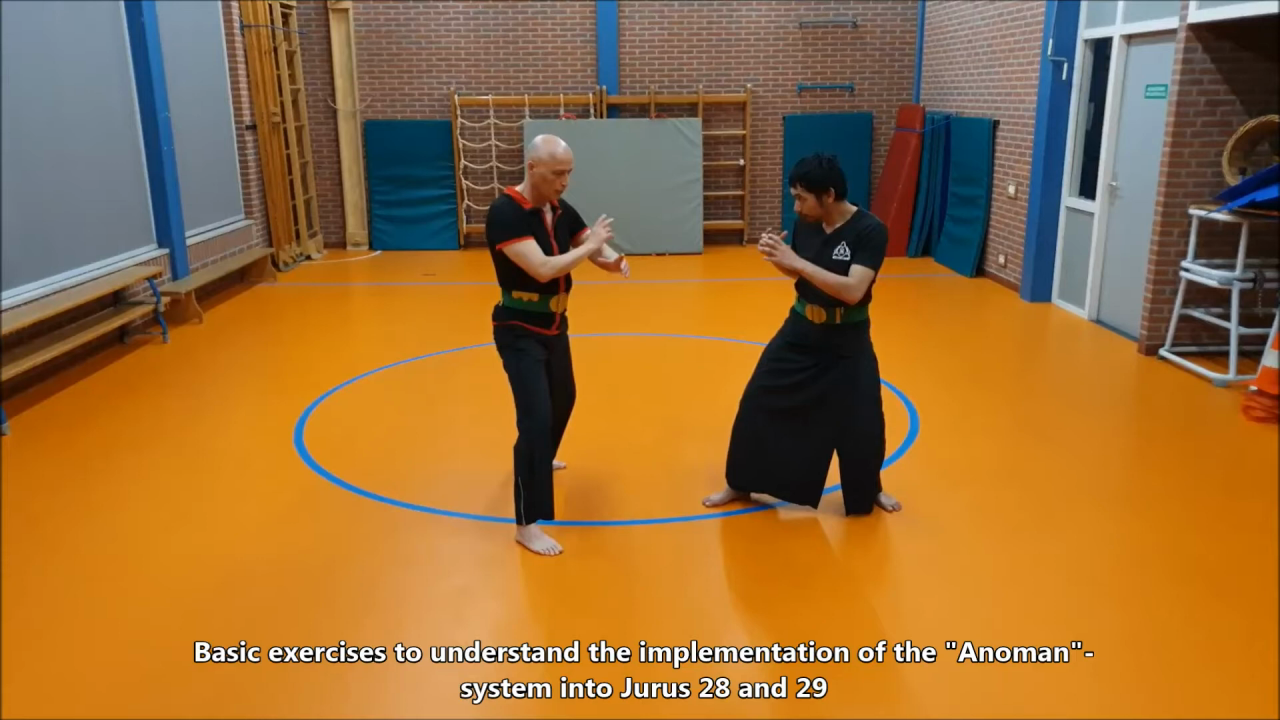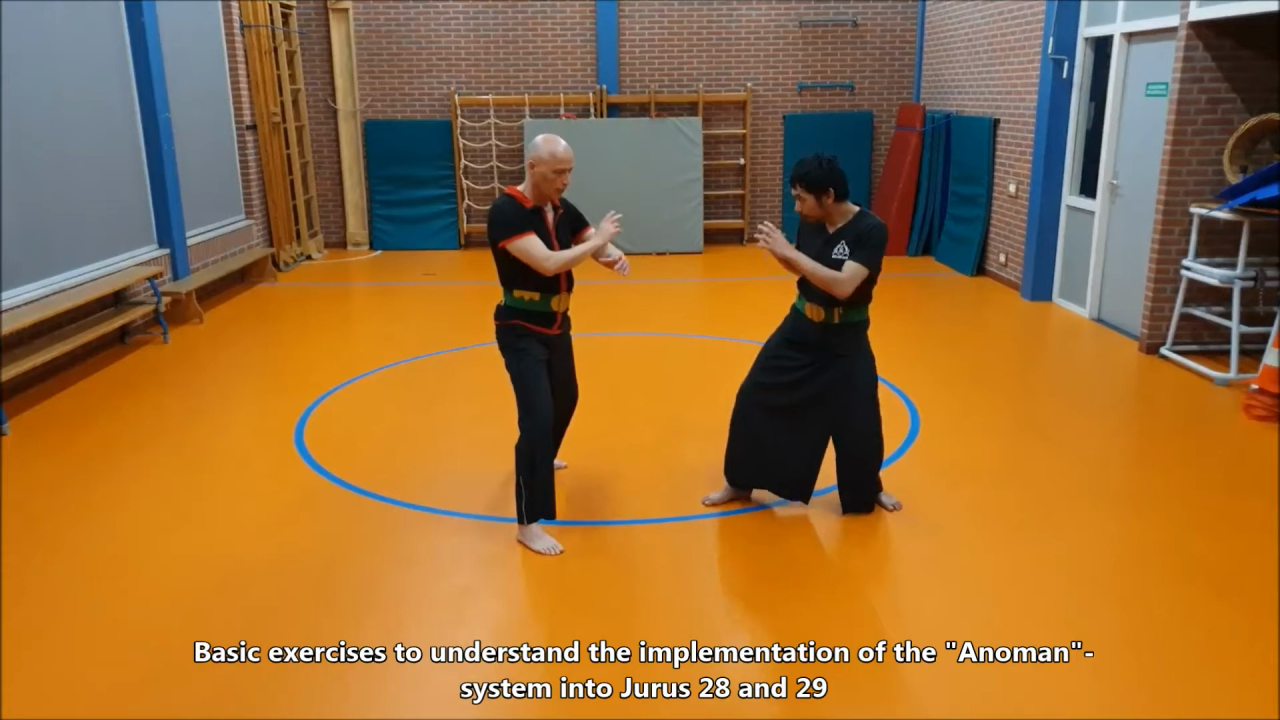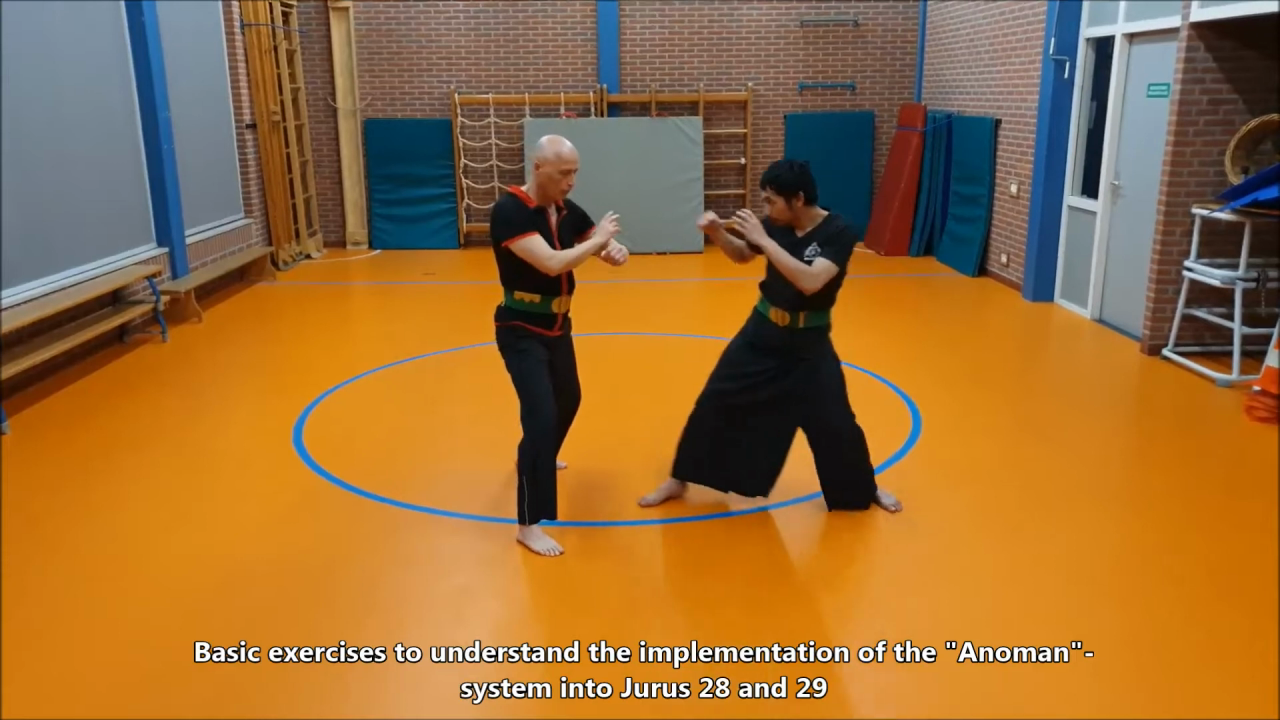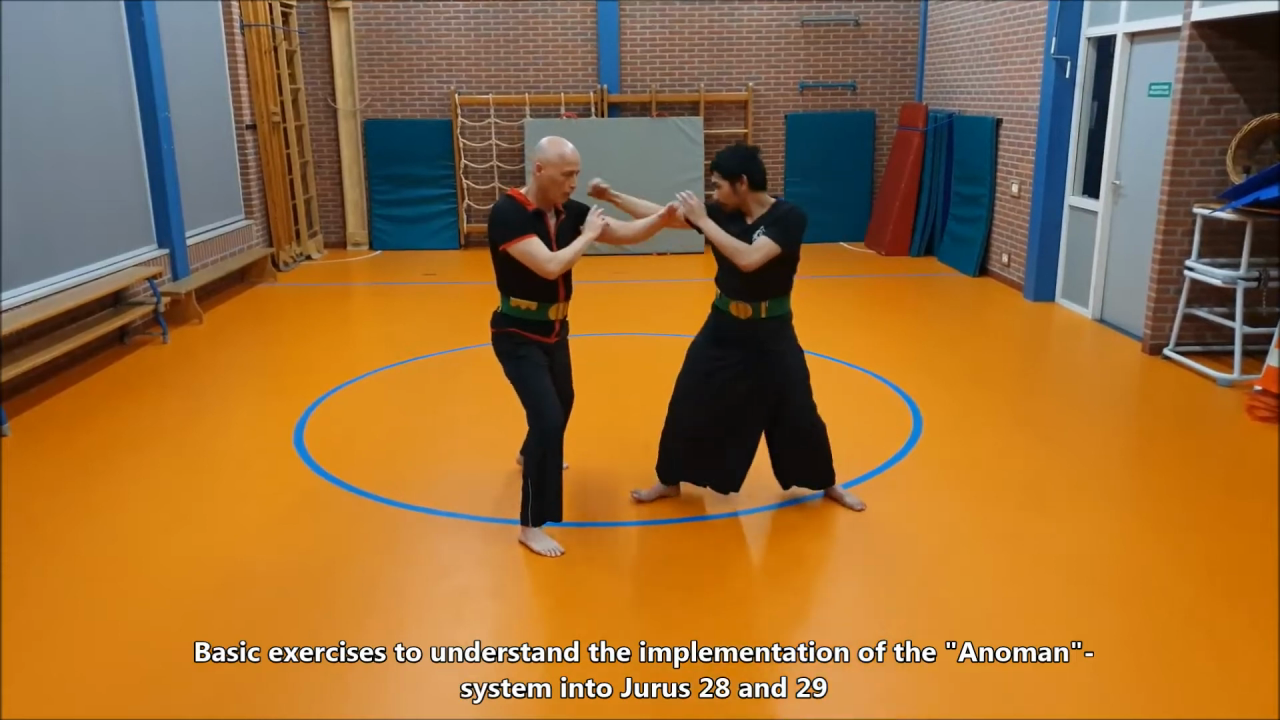
dt=0.3s
person 1, frame 1
left shoulder: (560, 209)
right shoulder: (505, 213)
left elbow: (594, 249)
right elbow: (542, 268)
left wrist: (614, 260)
right wrist: (591, 246)
left hip: (554, 325)
right hip: (519, 330)
left knee: (561, 400)
right knee: (536, 417)
left ankle: (538, 458)
right ankle: (527, 524)
person 1, frame 2
left shoulder: (562, 209)
right shoulder: (506, 212)
left elbow: (597, 246)
right elbow: (548, 263)
left wrist: (615, 256)
right wrist: (597, 241)
left hip: (556, 325)
right hip: (521, 330)
left knee: (564, 400)
right knee: (537, 416)
left ankle: (538, 458)
right ankle: (529, 523)
person 1, frame 3
left shoulder: (567, 210)
right shoulder: (510, 210)
left elbow: (604, 244)
right elbow: (551, 263)
left wrist: (616, 251)
right wrist: (597, 239)
left hip: (557, 325)
right hip: (521, 329)
left knee: (566, 400)
right knee: (541, 414)
left ankle: (535, 458)
right ankle: (529, 524)
person 1, frame 4
left shoulder: (569, 210)
right shoulder: (507, 214)
left elbow: (625, 232)
right elbow: (549, 265)
left wrist: (660, 218)
right wrist: (587, 234)
left hip: (553, 330)
right hip: (517, 335)
left knee: (559, 405)
right knee: (548, 418)
left ankle: (531, 456)
right ankle: (532, 525)
person 2, frame 1
left shoulder: (869, 231)
right shoulder: (805, 223)
left elbow: (853, 291)
left wrist: (796, 261)
right wrist: (780, 256)
left hip: (847, 341)
right hip: (800, 330)
left knee: (862, 422)
right knee: (757, 405)
left ankle: (869, 489)
right ankle: (739, 485)
person 2, frame 2
left shoulder: (870, 231)
right shoulder: (811, 222)
left elbow: (843, 286)
left wrist: (788, 250)
right wrist: (778, 250)
left hip: (845, 340)
right hip: (799, 328)
left knee: (859, 422)
right knee: (754, 400)
left ankle: (868, 489)
right ankle: (739, 484)
person 2, frame 3
left shoulder: (840, 234)
right shoulder: (776, 225)
left elbow: (810, 282)
right elbow: (739, 255)
left wrist: (765, 240)
right wrist: (720, 231)
left hip: (808, 342)
right hip: (761, 334)
left knee: (835, 420)
right knee: (714, 404)
left ankle: (865, 489)
right ankle: (678, 481)
person 2, frame 4
left shoulder: (789, 217)
right shoulder: (724, 213)
left elbow: (748, 259)
right elbow: (664, 215)
left wrist: (703, 221)
right wrist: (612, 197)
left hip: (771, 333)
right hip: (723, 328)
left knee: (798, 412)
right knee: (688, 406)
left ankle: (828, 484)
right ankle: (668, 481)
